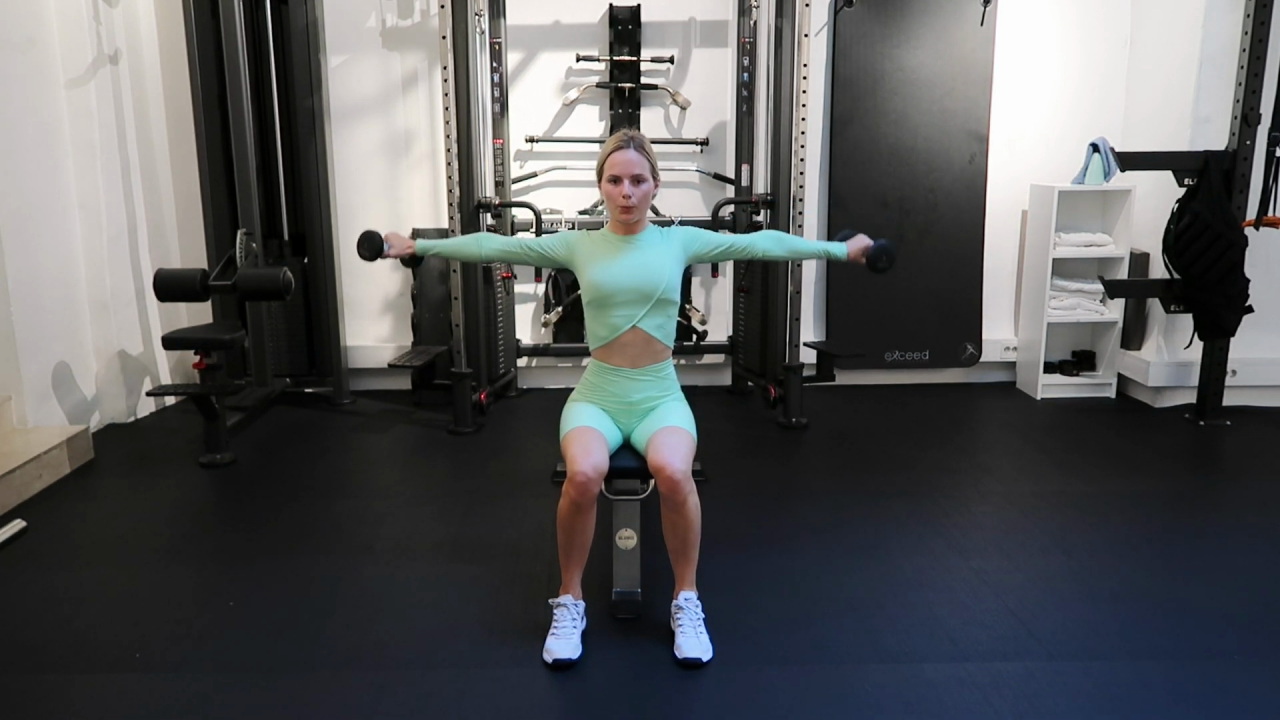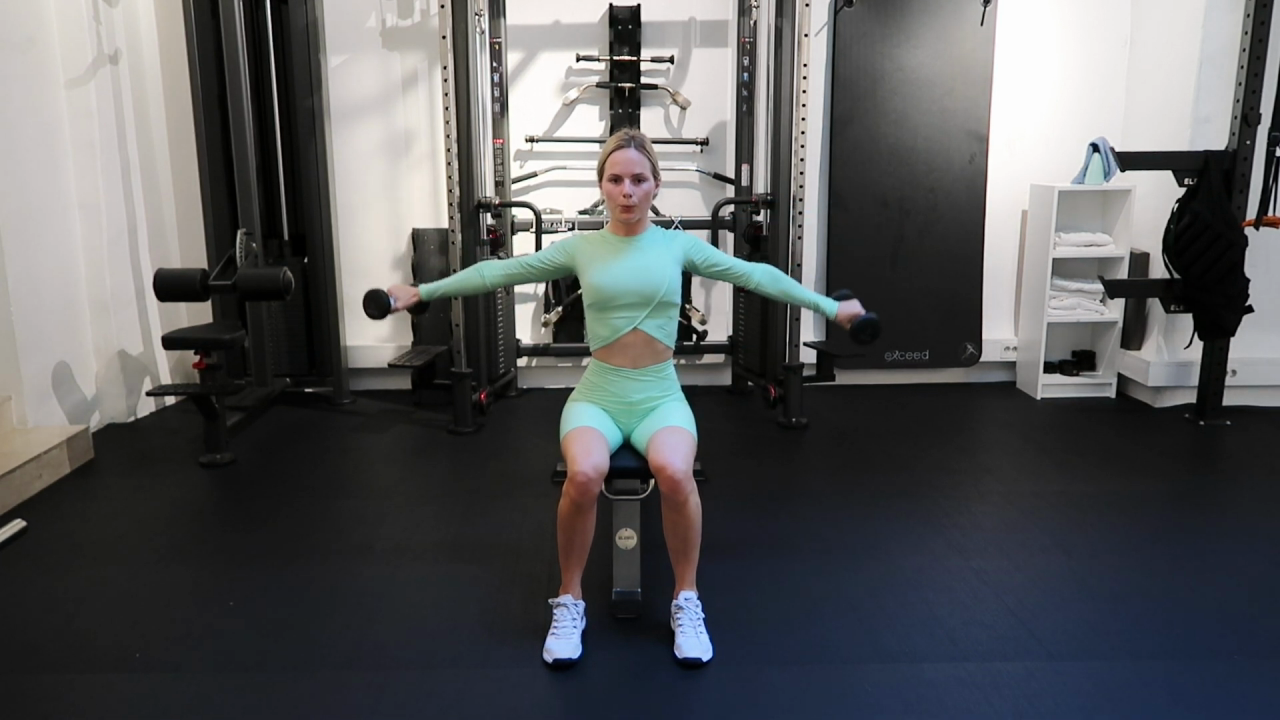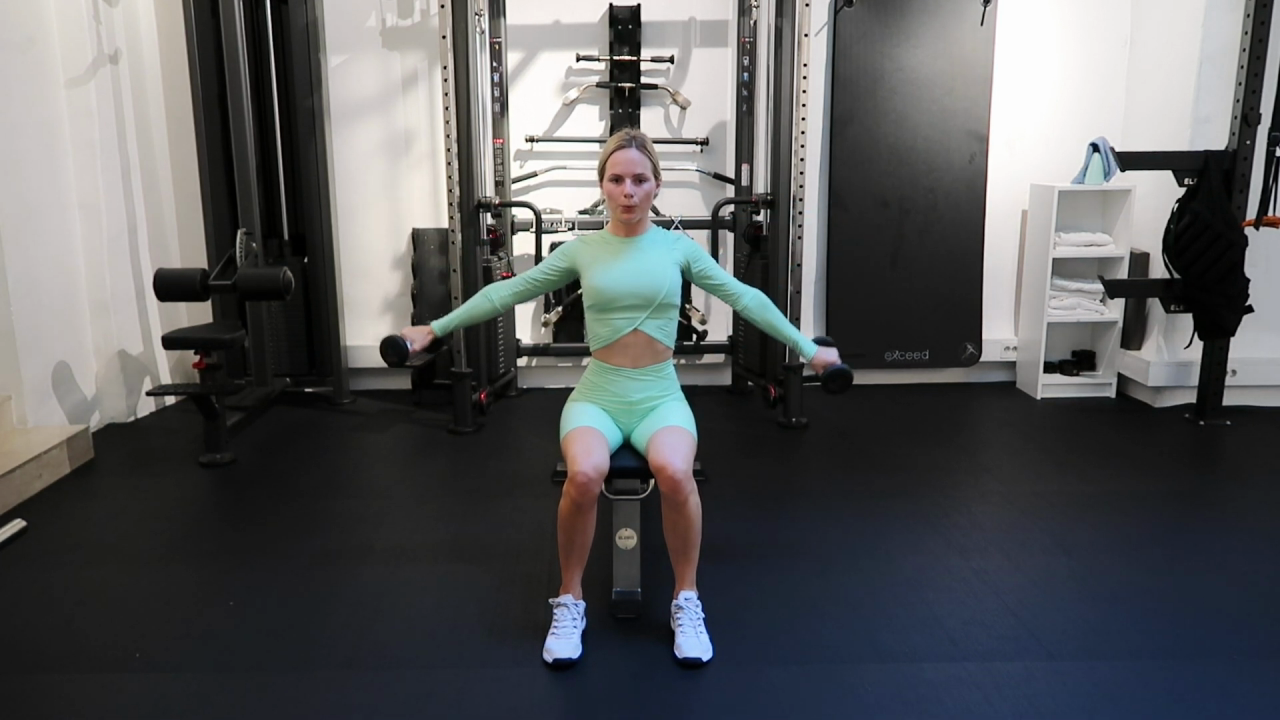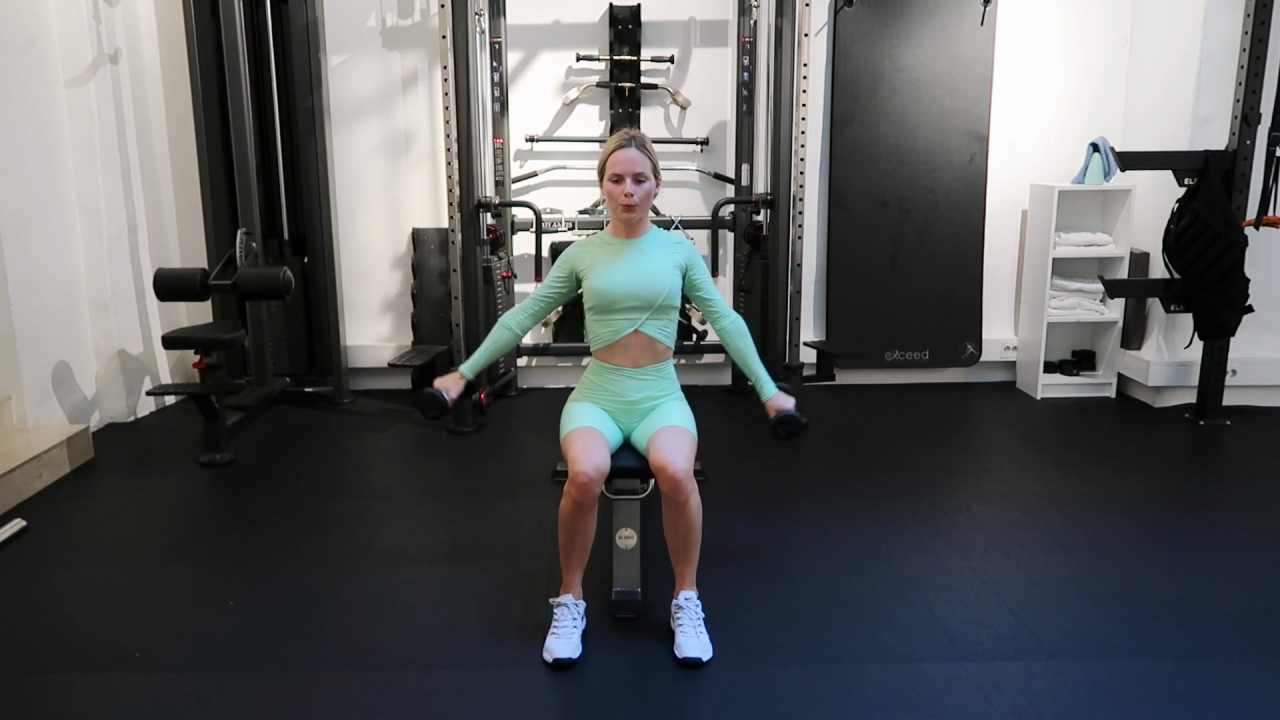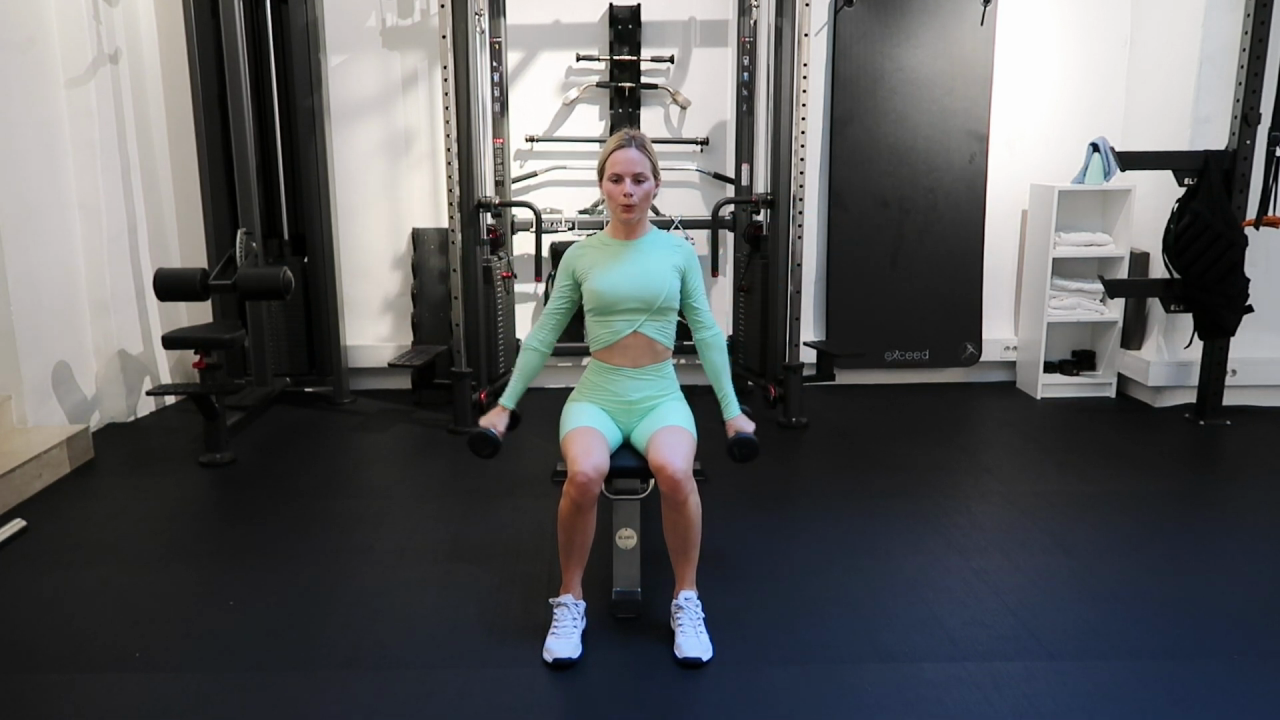
dt=0.3s
person 1, frame 1
left shoulder: (679, 241)
right shoulder: (578, 245)
left elbow: (760, 244)
right elbow: (496, 247)
left wrist: (840, 250)
right wrist: (417, 246)
left hip: (660, 395)
right hip: (597, 395)
left knee: (674, 474)
right knee: (583, 475)
left ankle: (686, 601)
right ankle: (569, 602)
person 1, frame 2
left shoulder: (680, 245)
right shoulder: (579, 248)
left elbow: (755, 274)
right elbow: (500, 270)
left wrist: (830, 305)
right wrist: (420, 290)
left hip: (661, 395)
right hip: (597, 395)
left knee: (675, 473)
right knee: (583, 475)
left ankle: (686, 601)
right ankle: (569, 602)
person 1, frame 3
left shoulder: (679, 247)
right shoulder: (580, 250)
left elbow: (742, 297)
right elbow: (509, 291)
left wrist: (806, 349)
right wrist: (435, 329)
left hip: (660, 394)
right hip: (597, 394)
left knee: (674, 473)
right knee: (584, 475)
left ankle: (686, 601)
right ankle: (569, 602)
person 1, frame 4
left shoulder: (680, 250)
right shoulder: (581, 254)
left elbow: (725, 319)
right elbow: (523, 314)
left wrist: (768, 388)
right wrist: (464, 372)
left hip: (661, 395)
right hip: (597, 395)
left knee: (675, 473)
right knee: (584, 476)
left ankle: (686, 601)
right ankle: (569, 601)
person 1, frame 5
left shoulder: (680, 252)
right shoulder: (579, 256)
left elbow: (706, 332)
right elbow: (544, 334)
left wrist: (731, 408)
right wrist: (507, 405)
left hip: (661, 394)
right hip: (597, 394)
left knee: (675, 473)
right knee: (585, 475)
left ankle: (686, 601)
right ankle: (570, 601)
